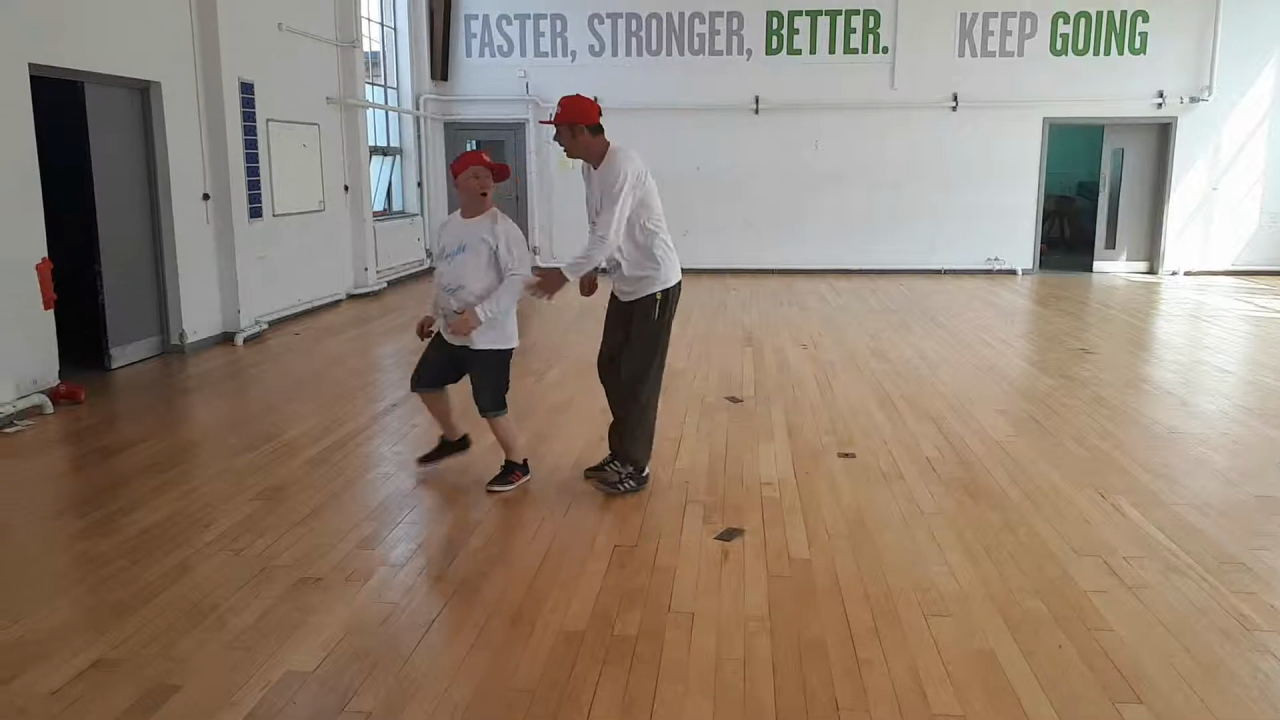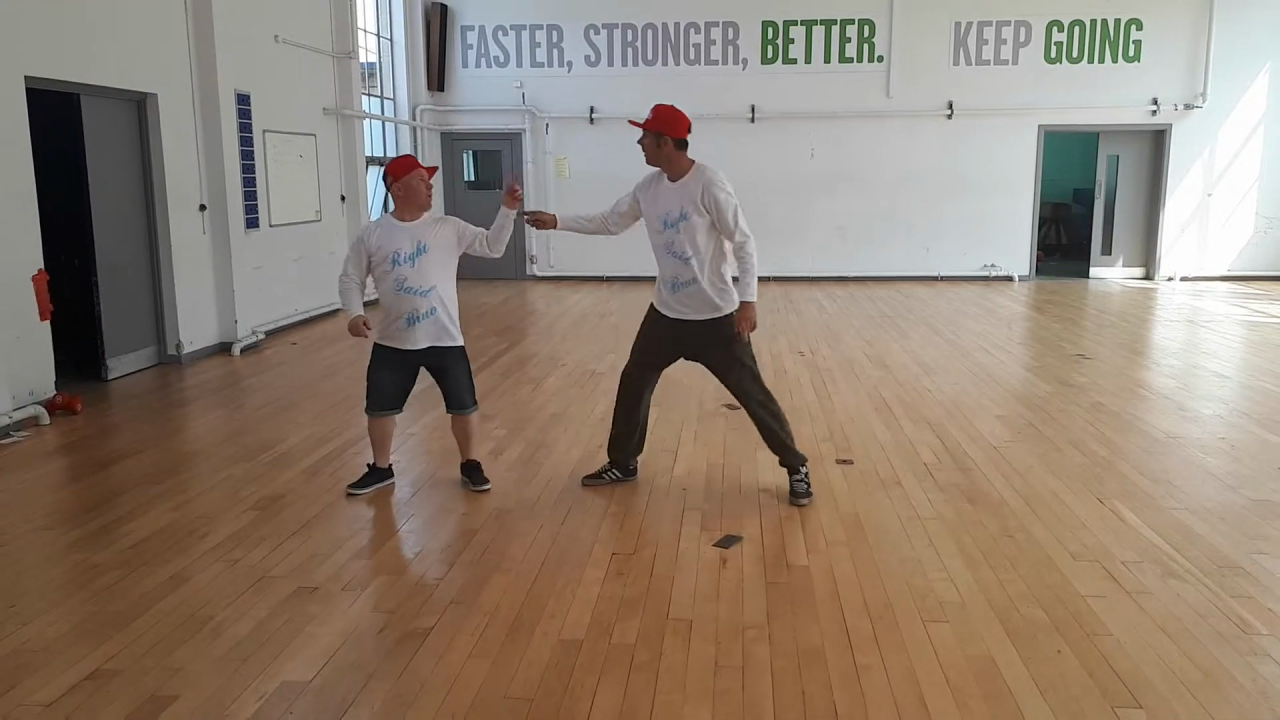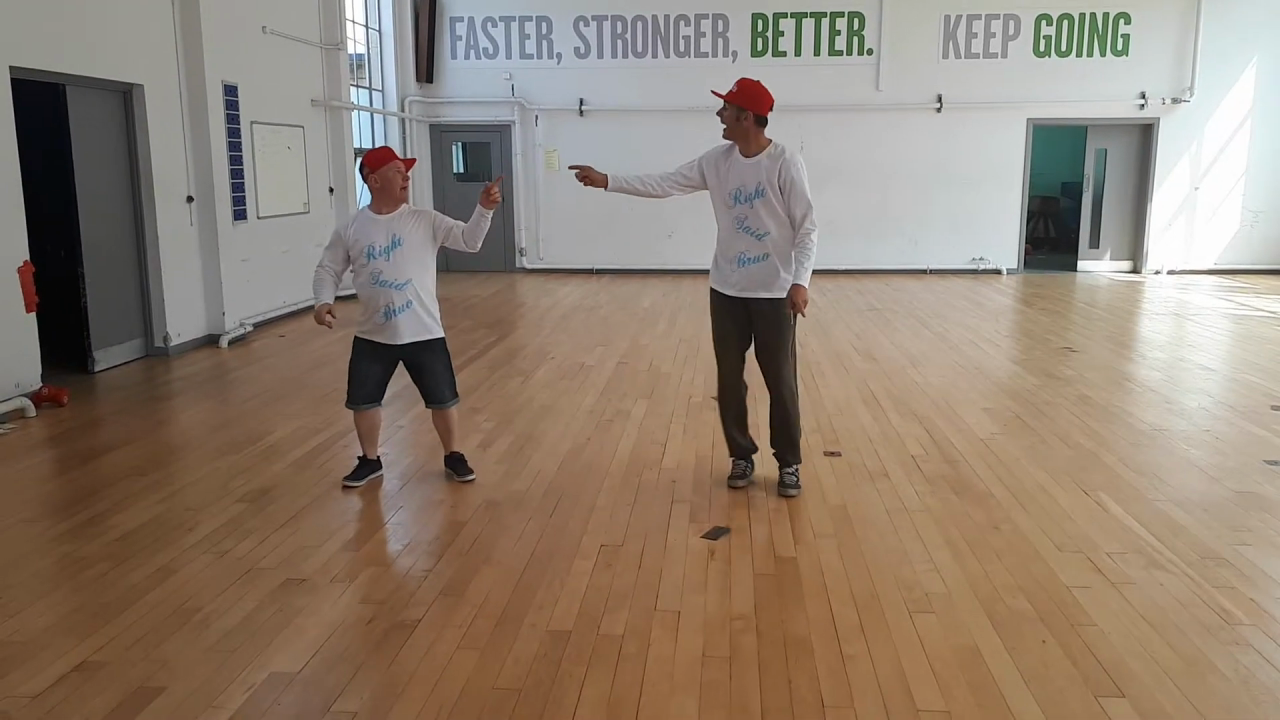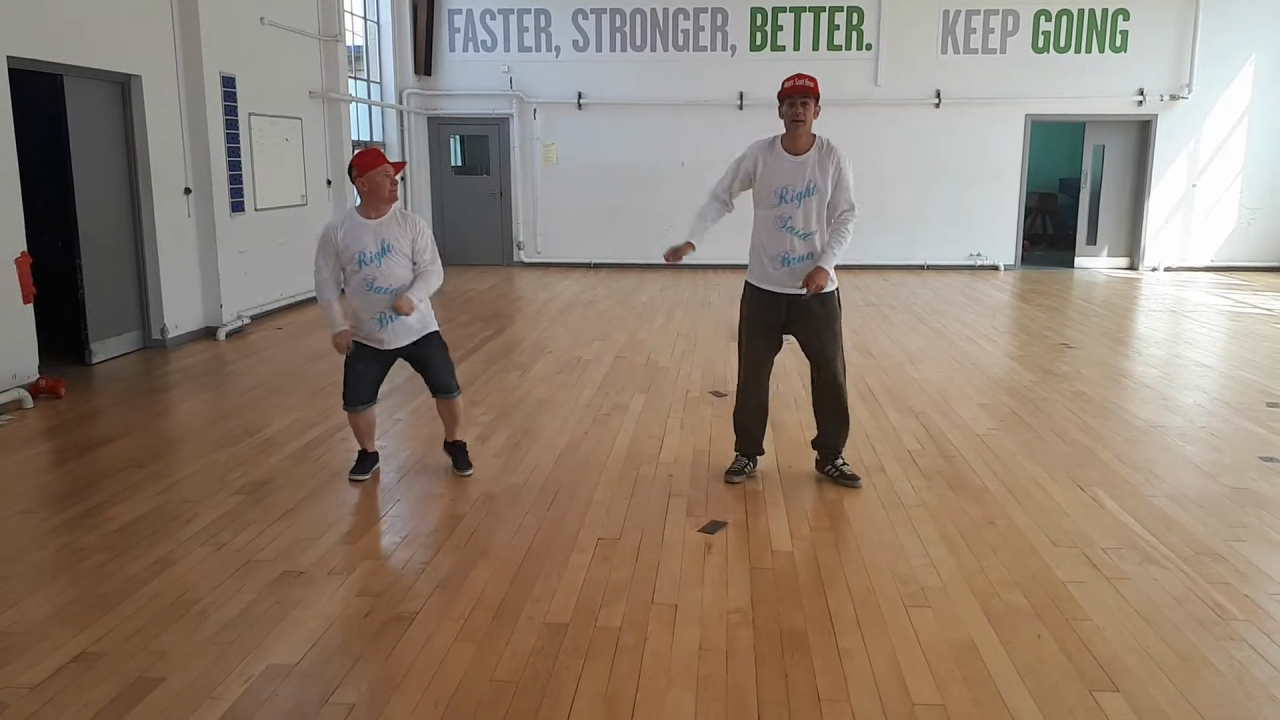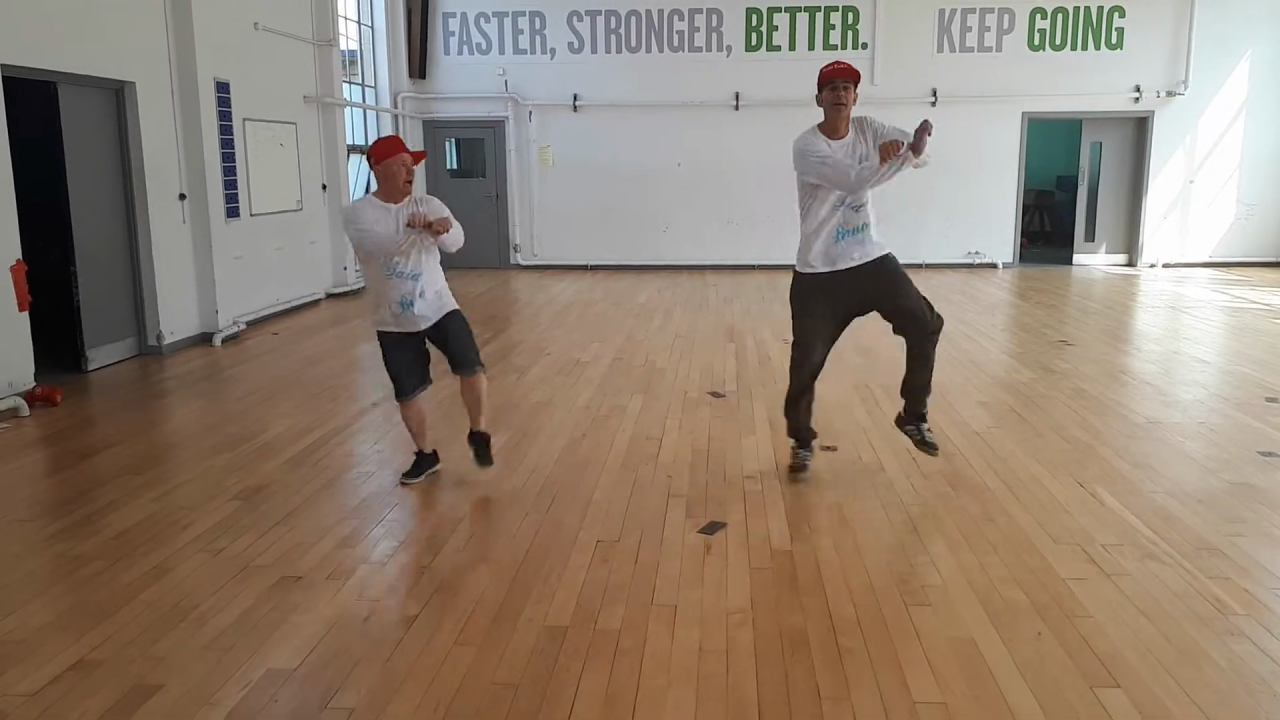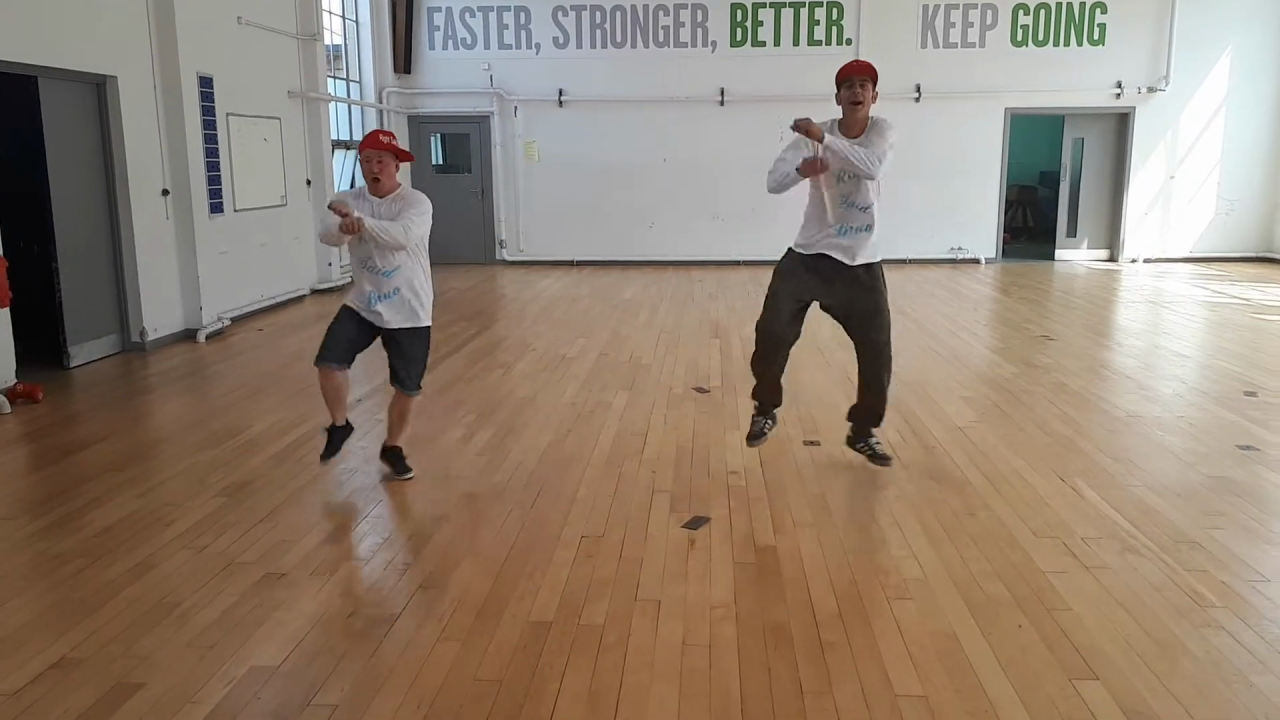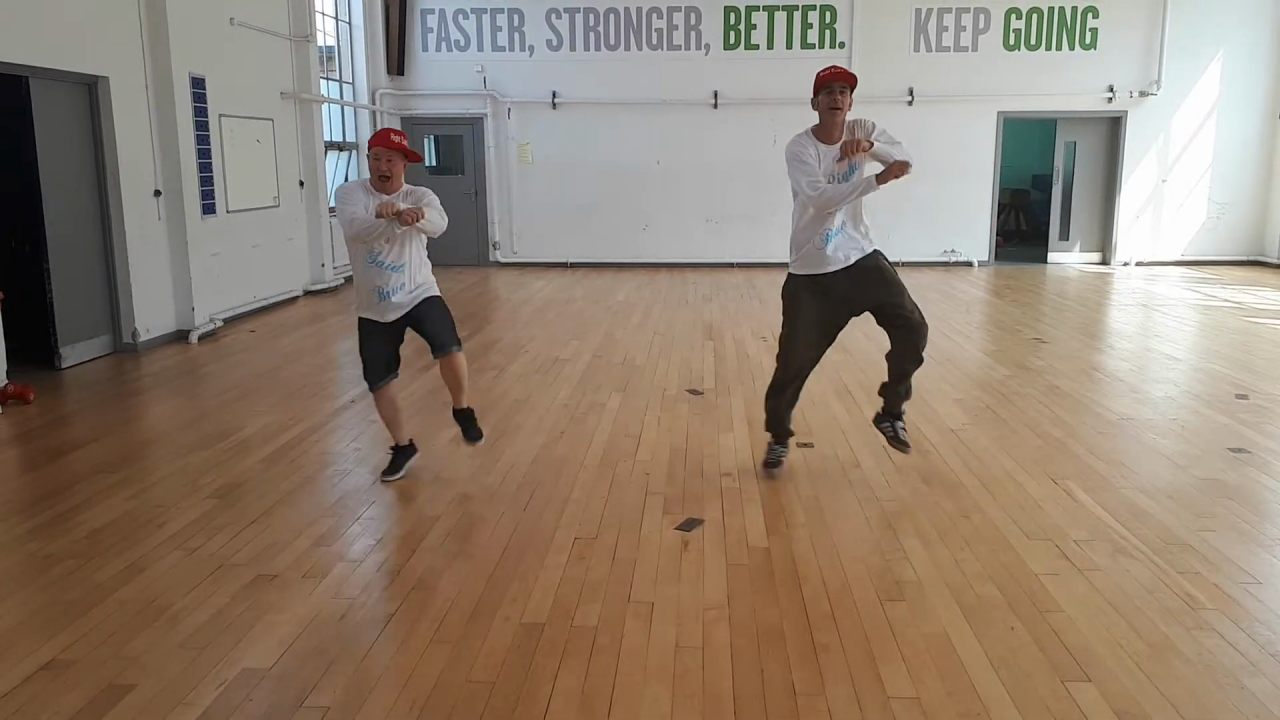
dt=0.4s
person 1, frame 1
left shoulder: (621, 168)
right shoulder: (590, 168)
left elbow: (608, 233)
left wrist: (565, 274)
right wrist: (591, 270)
left hip: (653, 286)
right hip: (625, 288)
left knee: (638, 377)
right knee: (611, 369)
left ankle: (635, 466)
right ankle: (623, 454)
person 1, frame 2
left shoulder: (710, 183)
right shoulder: (650, 186)
left elbow: (743, 243)
right elbow: (610, 221)
left wrist: (748, 300)
right wrist: (558, 222)
left hip: (713, 311)
right hip: (666, 311)
left knee: (749, 390)
right knee: (634, 383)
left ankle: (794, 467)
right ankle: (622, 462)
person 1, frame 3
left shoulder: (785, 163)
right shoulder: (716, 160)
left elbow: (806, 228)
right elbow: (665, 183)
left wrist: (800, 281)
right wrist: (607, 181)
left hip: (774, 291)
right hip: (726, 289)
left knee: (781, 380)
right knee: (730, 379)
left ankle: (789, 462)
right ankle: (741, 455)
person 1, frame 4
left shoulder: (832, 157)
right shoulder: (759, 155)
left elbow: (844, 218)
right elbow: (720, 199)
left wrist: (824, 266)
right wrist: (691, 240)
left hip: (816, 286)
right hip: (764, 285)
left knee: (829, 372)
right knee: (752, 374)
left ankle: (831, 456)
right ankle: (747, 453)
person 1, frame 5
left shoulder: (869, 129)
right shoulder: (807, 146)
left elbow: (917, 146)
right elbow: (853, 181)
left wrist: (913, 143)
right wrist: (906, 153)
left hip: (870, 257)
right hip: (819, 269)
left knee: (925, 326)
right knee: (805, 361)
left ankle: (914, 416)
right ankle: (801, 440)
person 1, frame 6
left shoulder: (883, 130)
right shoulder: (809, 136)
left elbow: (871, 168)
right elbow: (774, 181)
left wrist: (824, 138)
right wrist: (805, 168)
left hip: (861, 262)
right hip: (809, 255)
left knee: (877, 349)
right knee: (773, 330)
left ankle: (864, 431)
right ankle: (766, 405)
person 1, frame 7
left shoulder: (865, 130)
right shoulder: (800, 147)
left elbow: (902, 157)
right elbow: (820, 197)
left wrist: (868, 146)
right wrist: (878, 177)
left hip: (860, 258)
right hip: (810, 271)
left knee: (911, 327)
right knee: (794, 359)
left ankle: (891, 412)
right ankle: (778, 437)
person 2, frame 1
left shoulder: (502, 228)
right shoulder: (447, 227)
left elbow: (518, 279)
left wrist: (477, 314)
right wrist: (435, 315)
left hip: (489, 336)
right hip: (451, 332)
left knee: (491, 405)
right knee: (425, 383)
left ankle: (517, 464)
right ankle: (453, 438)
person 2, frame 2
left shoulder: (450, 228)
right shoulder: (373, 235)
left elbow: (493, 246)
right elbow: (350, 278)
left wrist: (508, 211)
right wrist: (355, 313)
left hip: (445, 338)
right hip: (393, 340)
left knee: (464, 406)
right knee: (380, 407)
left ankle: (470, 464)
right ankle: (381, 468)
person 2, frame 3
left shoulder: (426, 221)
right shoulder: (350, 229)
left elbow: (469, 241)
right elbow: (327, 270)
left wrist: (484, 210)
right wrist: (324, 300)
left hip: (424, 332)
right hip: (373, 335)
left knee: (443, 399)
right knee: (362, 401)
left ankle: (453, 455)
right ankle: (370, 460)
person 2, frame 4
left shoulder: (411, 224)
right shoulder: (336, 231)
left elbow: (432, 270)
right elbow: (327, 281)
left wrist: (412, 297)
right wrist: (338, 325)
left hip: (417, 328)
right hip: (366, 336)
left knee: (448, 390)
right knee: (356, 403)
left ankle: (455, 444)
right ankle: (368, 454)
person 2, frame 5
left shoulder: (428, 205)
right shoulder: (358, 212)
left elbow: (456, 240)
right elbow: (379, 245)
left wrist: (440, 228)
right wrist: (422, 227)
left hip: (437, 307)
right hip: (395, 320)
left knee: (471, 371)
right knee: (408, 394)
left ankle: (479, 434)
right ankle: (425, 455)
person 2, frame 6
left shoulder: (417, 203)
right shoulder: (349, 201)
left elbow: (402, 236)
right elbow: (329, 235)
left wrist: (357, 218)
right wrist: (345, 225)
left hip: (409, 310)
right hip: (363, 304)
left knee: (406, 388)
right knee: (329, 365)
left ankle: (393, 448)
right ankle: (339, 426)
person 2, frame 7
left shoulder: (421, 197)
right shoulder: (349, 193)
left elbow: (437, 223)
right elbow: (355, 228)
left wrist: (404, 213)
right wrist: (394, 219)
left hip: (418, 294)
right hip: (374, 306)
left knee: (449, 349)
right knee: (380, 382)
left ankle: (463, 411)
right ankle: (402, 447)
